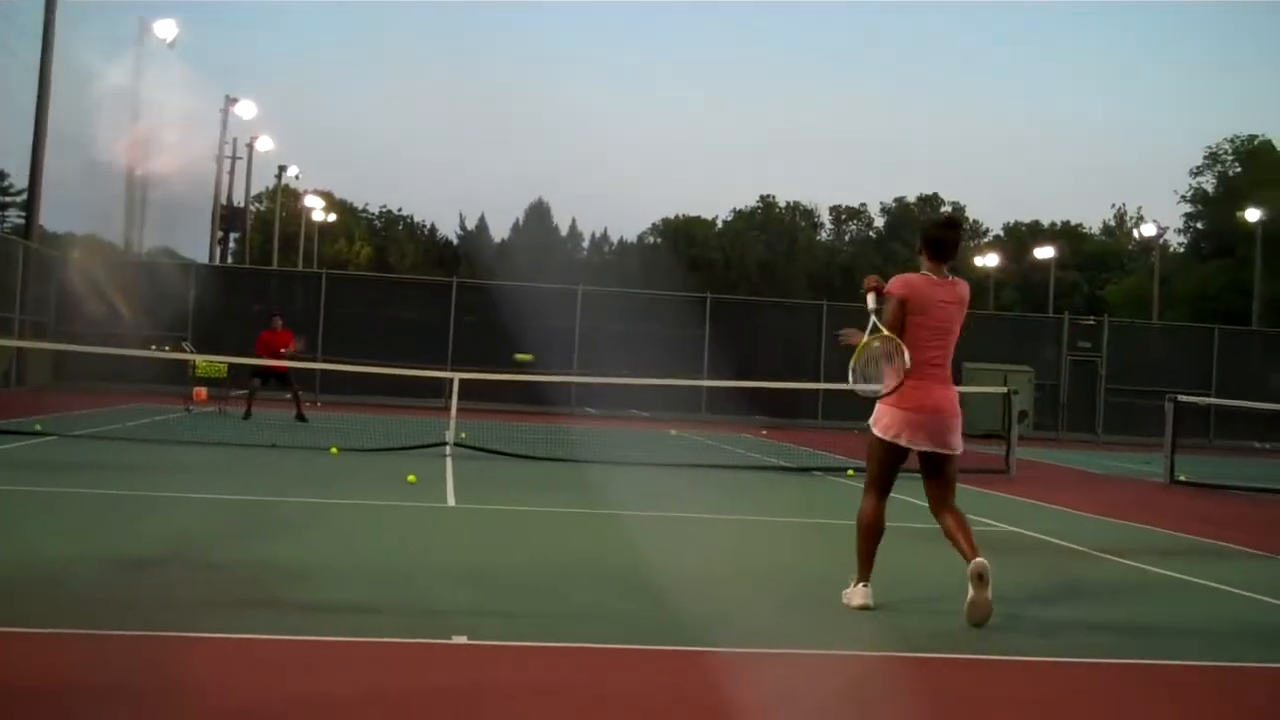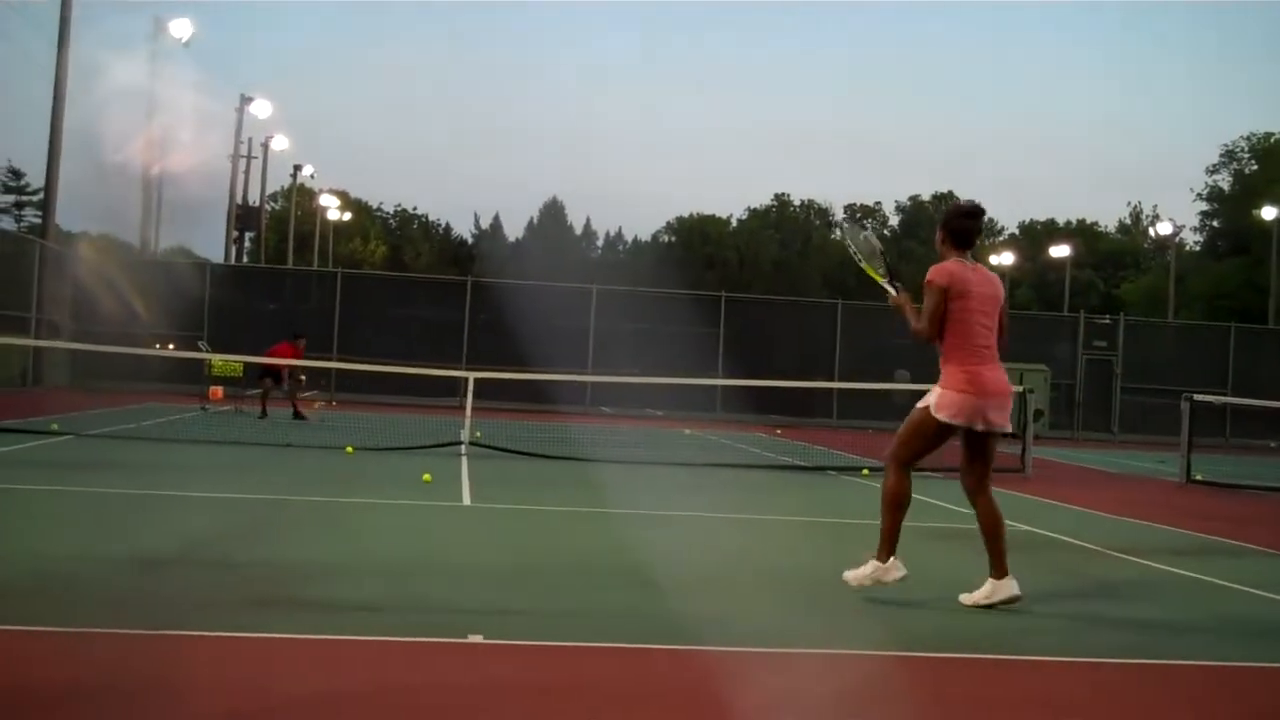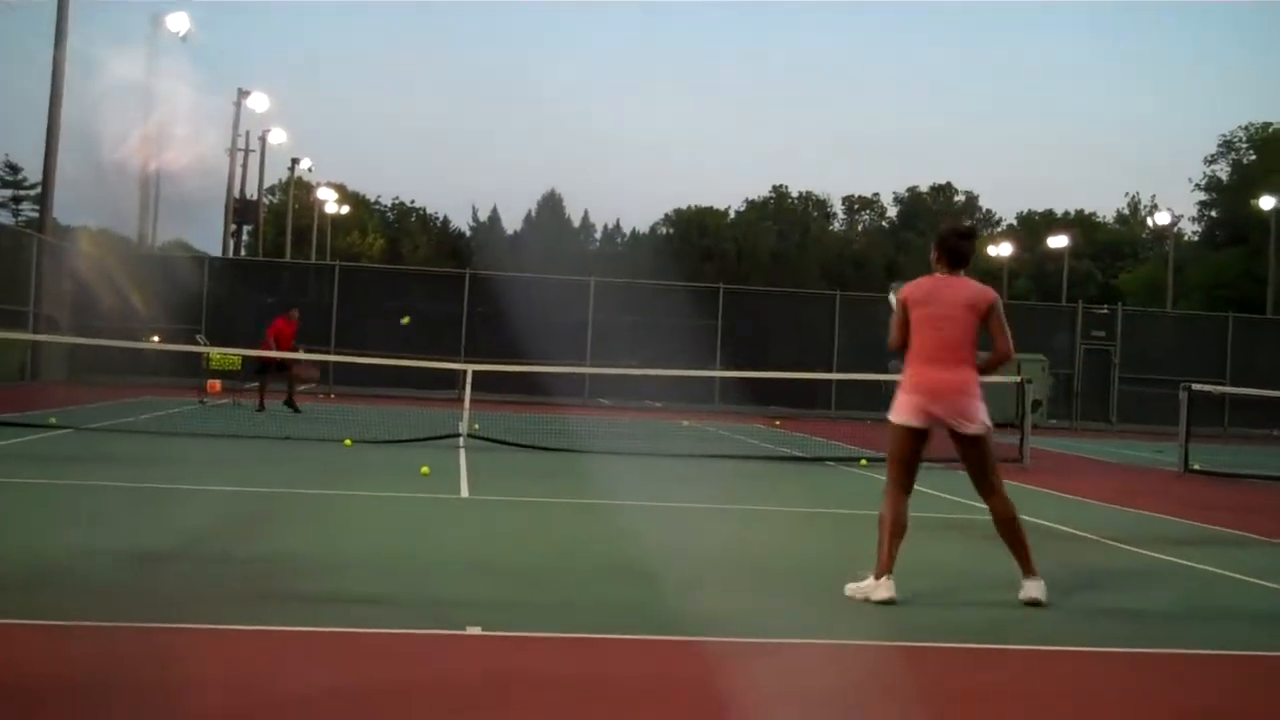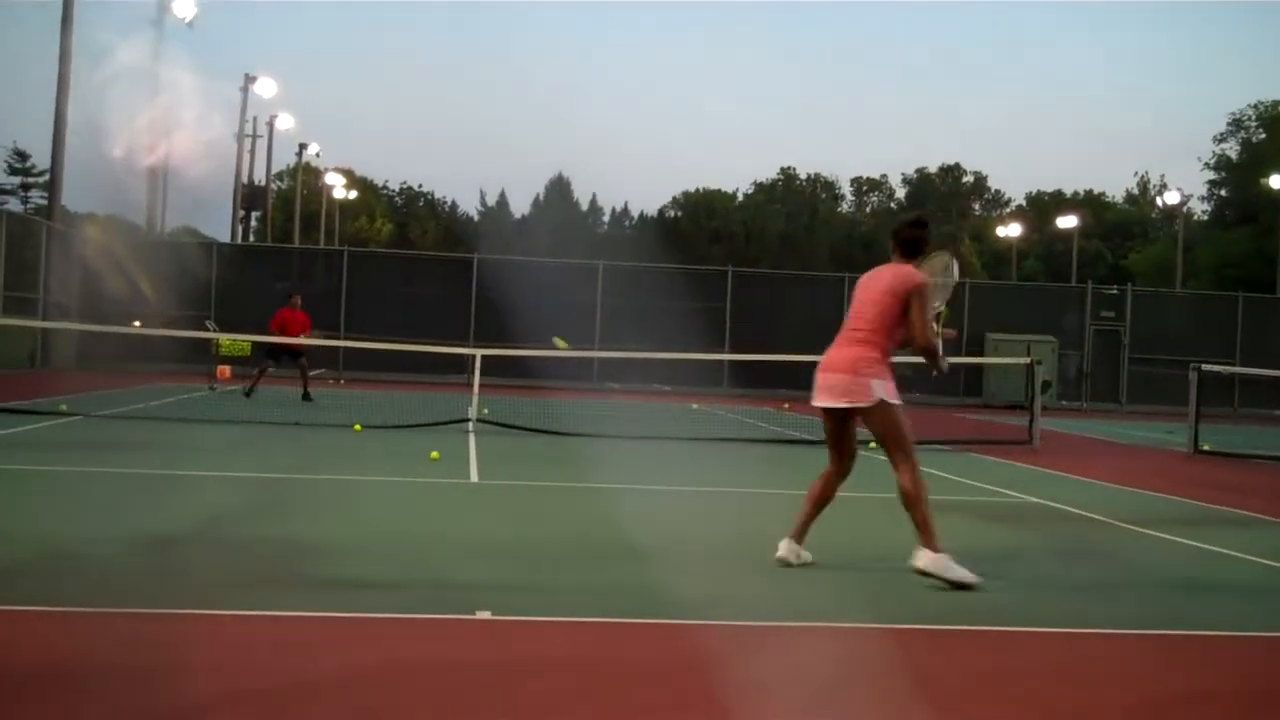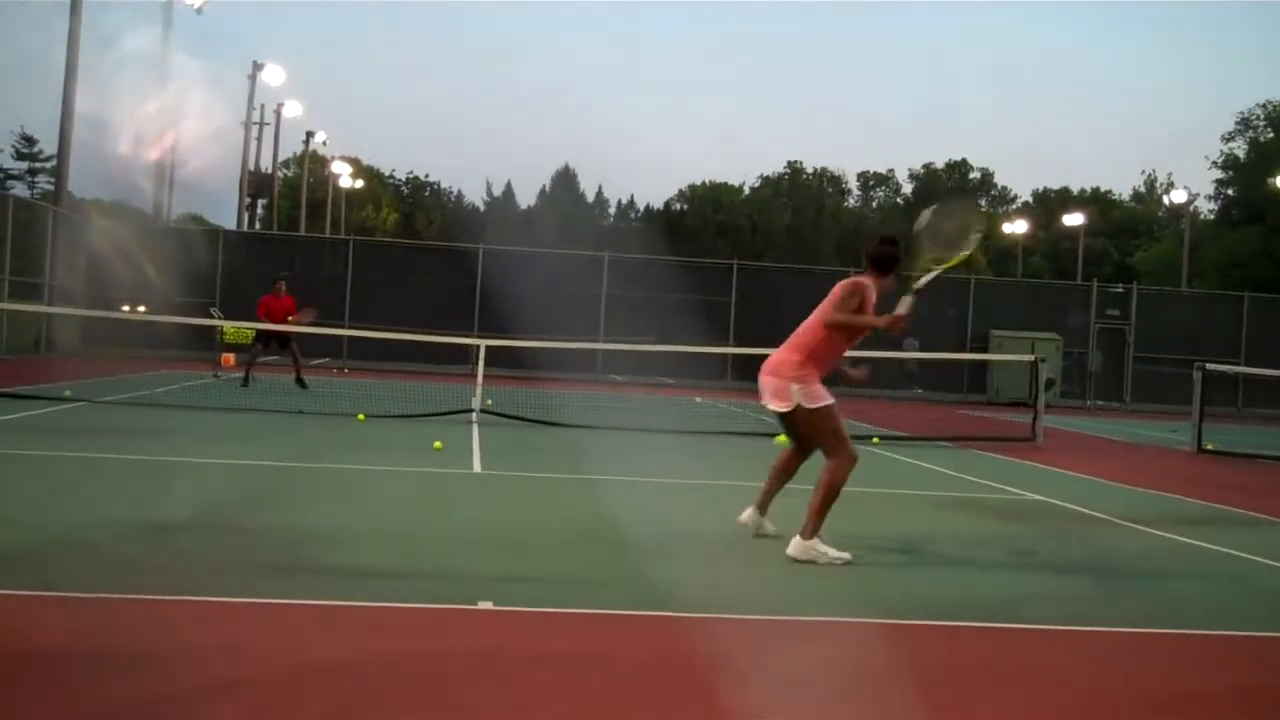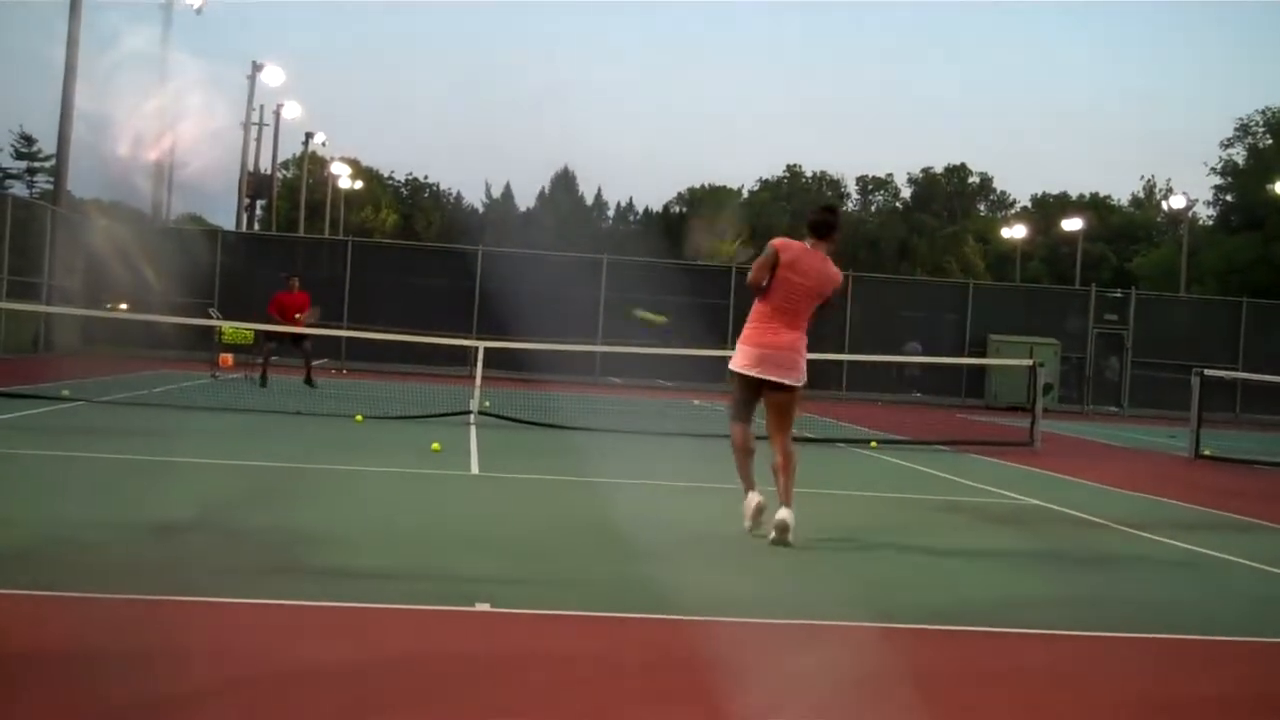
dt=0.4s
person 1, frame 1
left shoulder: (901, 285)
right shoulder: (962, 292)
left wrist: (863, 339)
left hip: (900, 405)
right hip: (942, 409)
left knee: (874, 493)
right knee: (945, 505)
left ankle: (862, 585)
right ankle: (975, 562)
person 1, frame 2
left shoulder: (941, 274)
right shoulder: (994, 281)
left elbow: (927, 332)
left wrist: (907, 308)
left hip: (961, 388)
right hip: (997, 389)
left knee: (897, 462)
right knee: (978, 486)
left ankle: (885, 560)
right ankle: (1001, 580)
person 1, frame 3
left shoulder: (911, 290)
right shoulder: (986, 295)
left elbow: (895, 344)
right elbow: (1005, 354)
left hip: (916, 392)
right hip: (962, 394)
left knee: (897, 490)
right knee: (992, 492)
left ankle: (882, 579)
right ankle: (1032, 579)
person 1, frame 4
left shoulder: (868, 278)
right shoulder: (915, 281)
right elbow: (920, 340)
left wrist: (899, 337)
right wrist: (937, 360)
left hip: (830, 371)
right hip: (865, 374)
left knee: (839, 466)
right knee: (906, 463)
left ankle: (792, 542)
right ankle: (930, 551)
person 1, frame 5
left shoulder: (857, 286)
right shoulder: (860, 288)
right elbow: (830, 320)
left wrist: (841, 369)
right wrist: (877, 323)
left hip: (776, 371)
right hip: (794, 378)
left knee: (804, 444)
right knee: (843, 457)
left ankle: (756, 513)
right ankle: (806, 540)
person 1, frame 6
left shoulder: (781, 246)
right shoulder: (834, 277)
left elbow: (754, 281)
left wrist: (767, 289)
left hip: (753, 346)
right hip: (787, 354)
left knee: (740, 421)
right knee: (780, 438)
left ankle: (751, 494)
right ankle: (785, 508)
